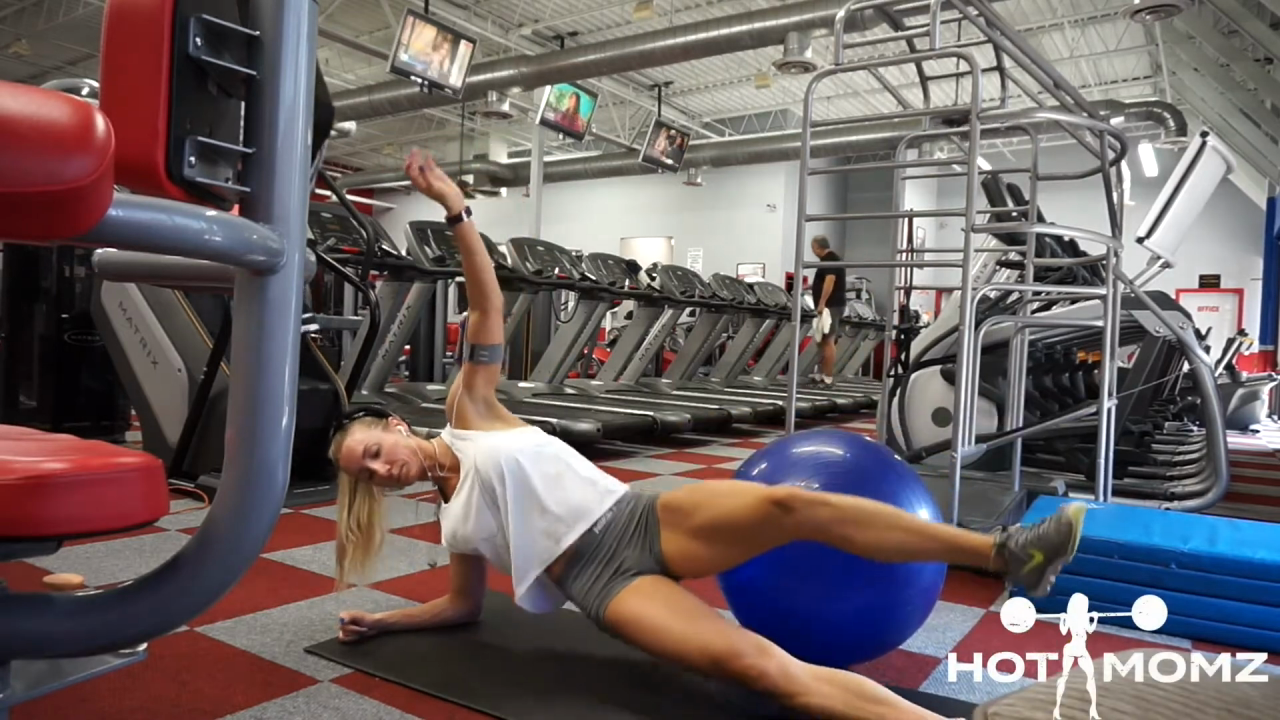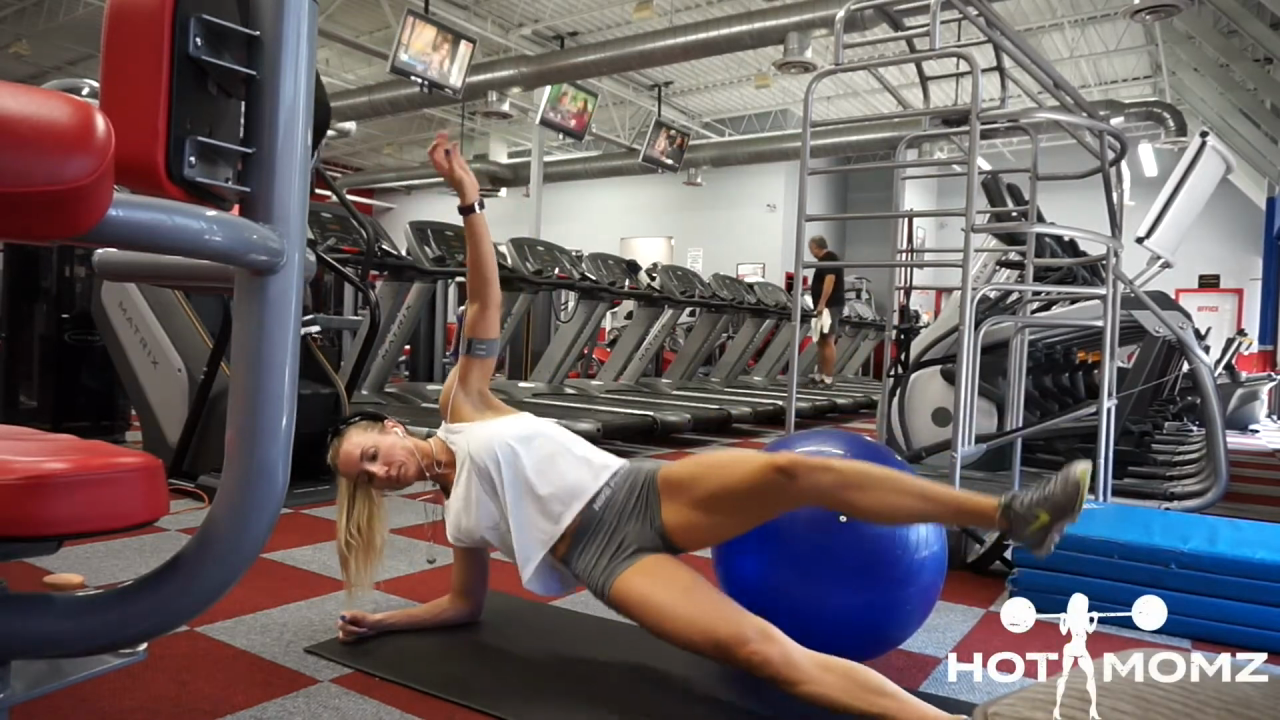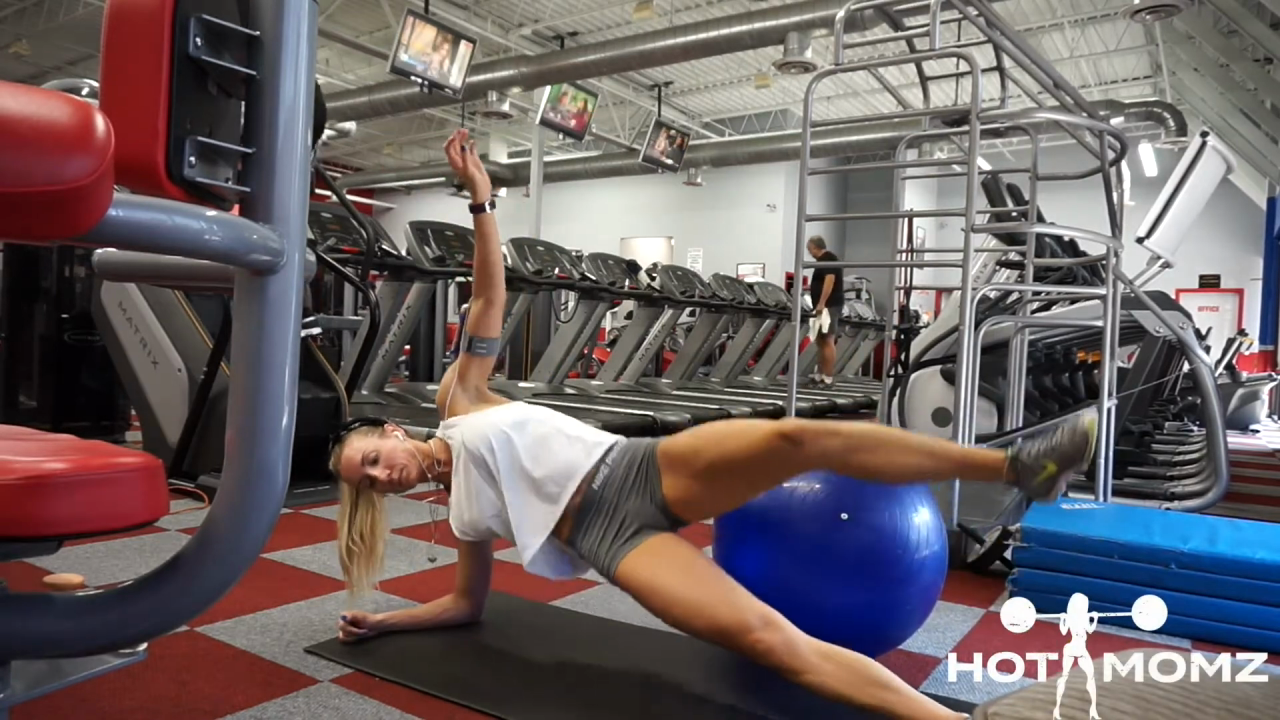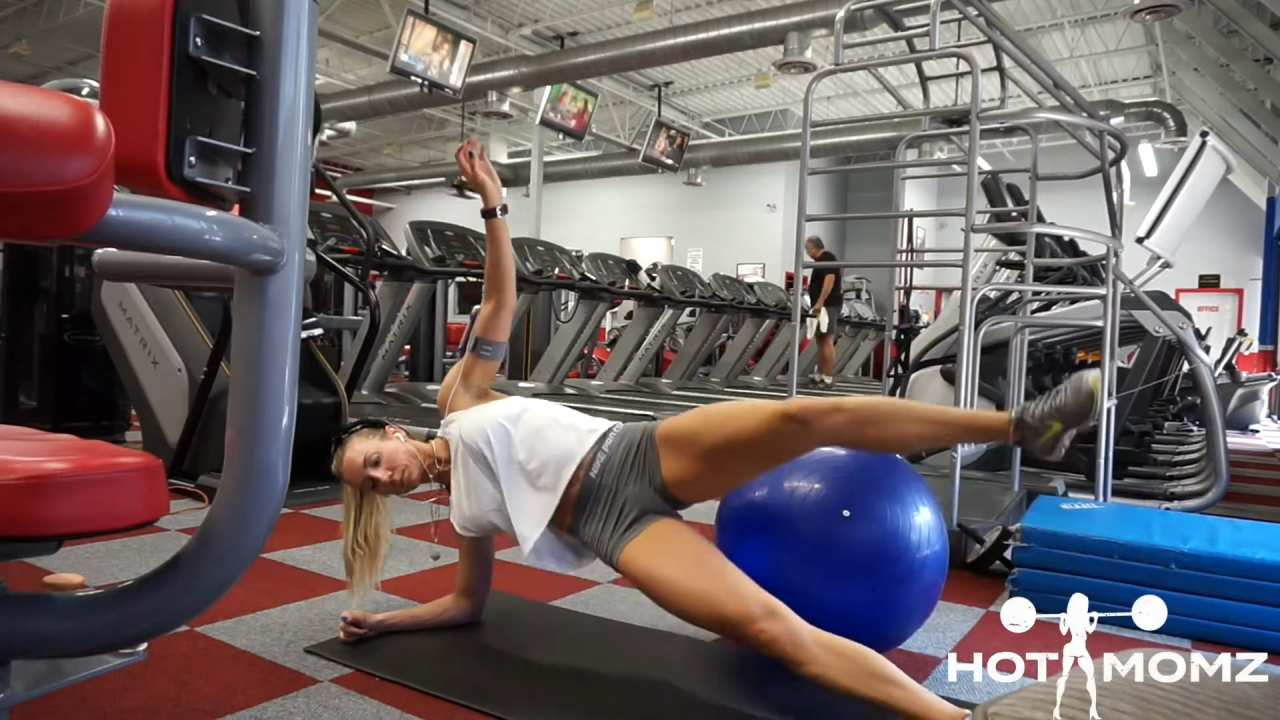
dt=0.1s
person 1, frame 1
left shoulder: (465, 411)
right shoulder: (454, 523)
left elbow: (488, 305)
right elbow: (463, 606)
left wrist: (457, 211)
right wrist: (376, 620)
left hip: (644, 518)
right hip: (608, 581)
left knee: (790, 506)
left ankle: (1008, 554)
person 1, frame 2
left shoulder: (461, 404)
right shoulder: (457, 517)
left elbow: (486, 299)
right elbow: (465, 606)
left wrist: (468, 201)
right wrist: (378, 621)
left hip: (643, 493)
right hip: (611, 559)
left knee: (792, 471)
right knee: (761, 649)
left ankle: (1007, 514)
person 1, frame 3
left shoulder: (457, 396)
right shoulder: (463, 512)
left elbow: (491, 293)
right elbow: (468, 604)
left wrist: (479, 198)
right wrist: (381, 622)
left hip: (645, 470)
right hip: (619, 534)
left knee: (800, 439)
right knee: (767, 639)
left ankle: (1016, 464)
person 1, frame 4
left shoulder: (459, 396)
right shoulder: (464, 508)
left elbow: (501, 296)
right elbow: (469, 602)
left wrist: (490, 202)
right wrist: (380, 621)
left hip: (644, 456)
right hip: (616, 522)
left knee: (804, 417)
right knee: (769, 627)
left ankle: (1016, 423)
